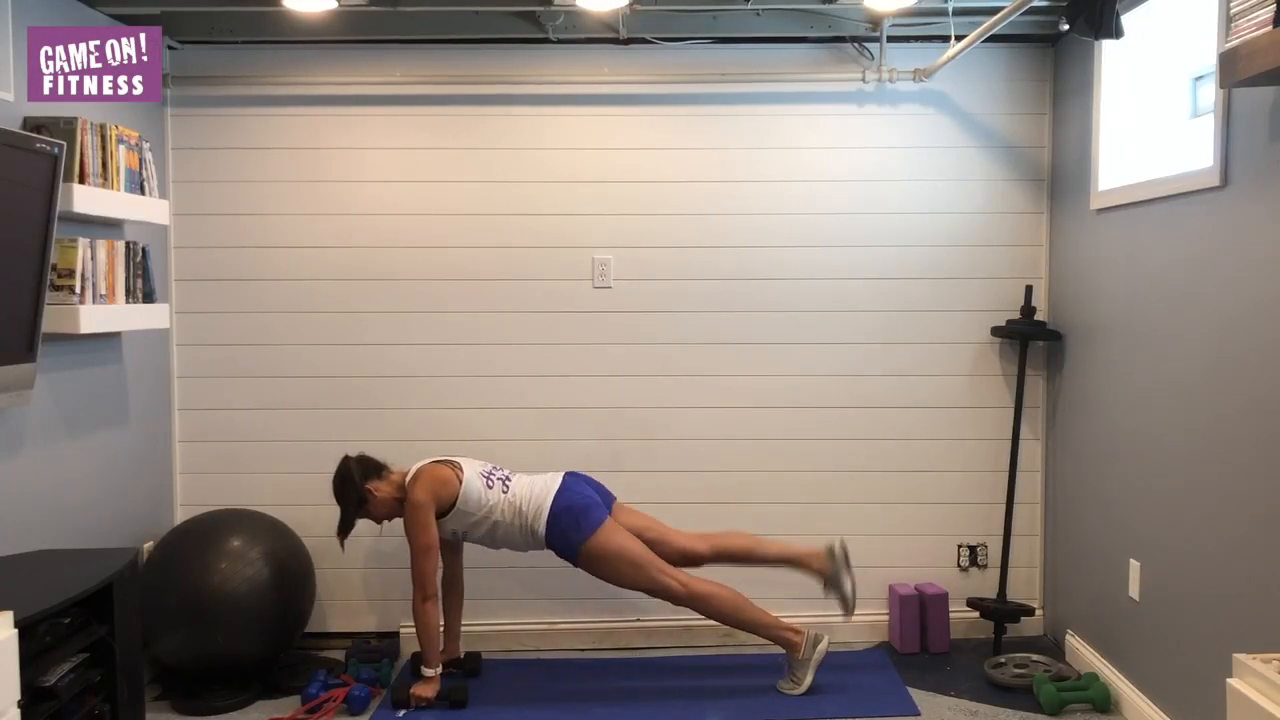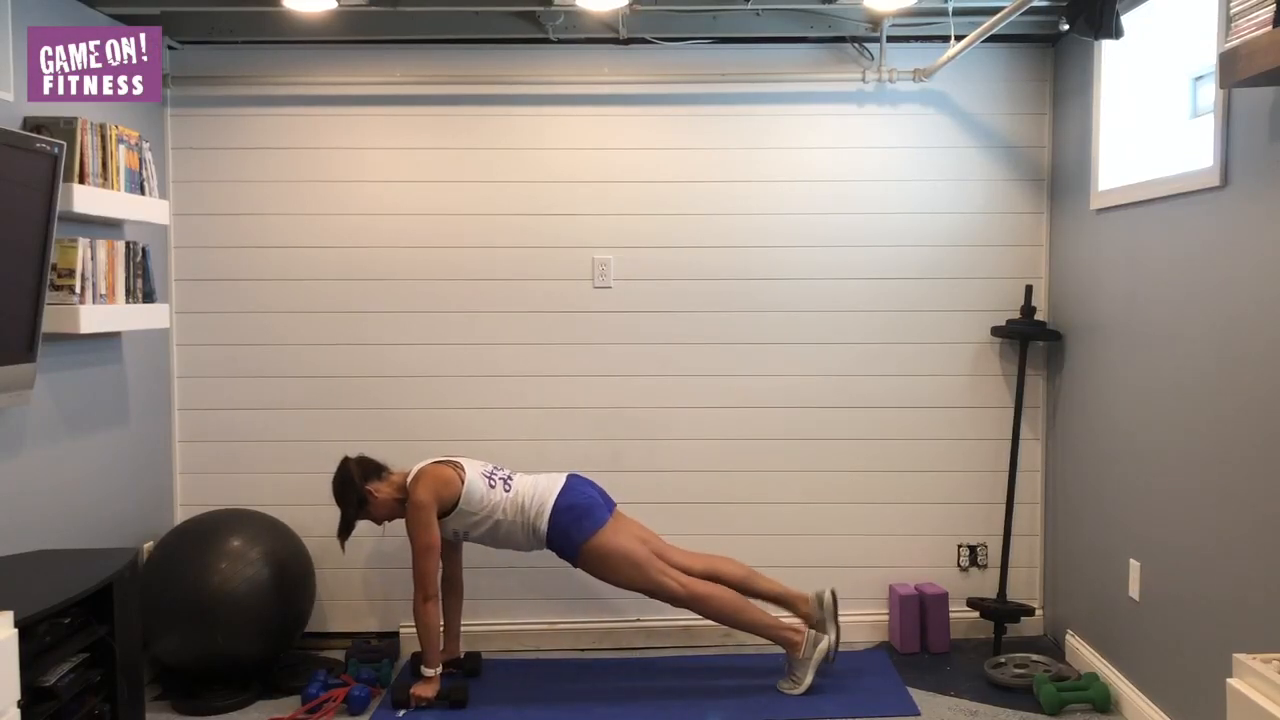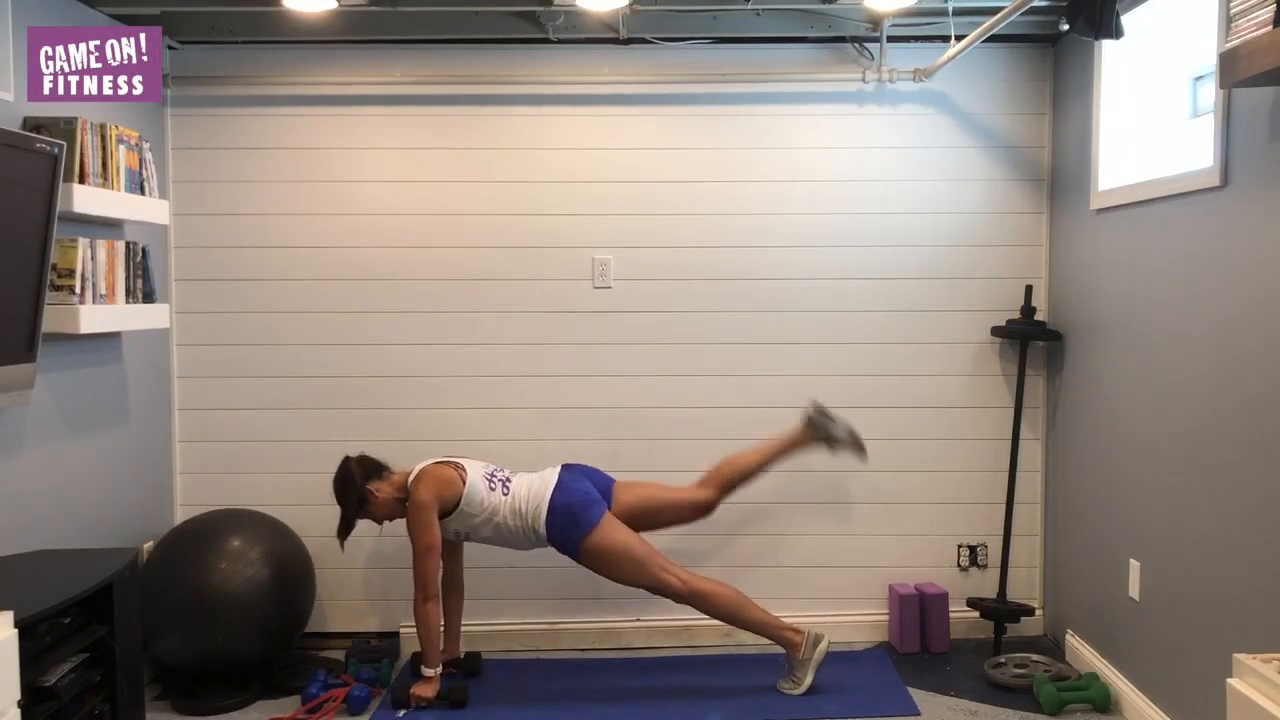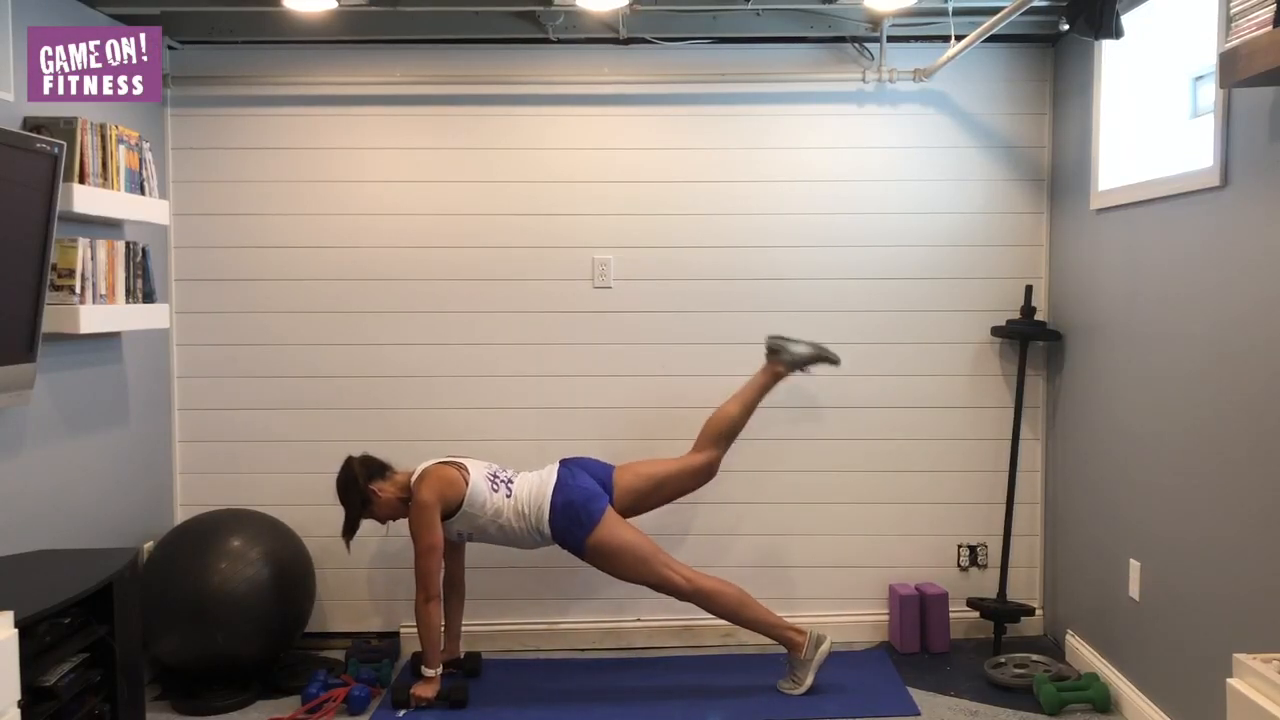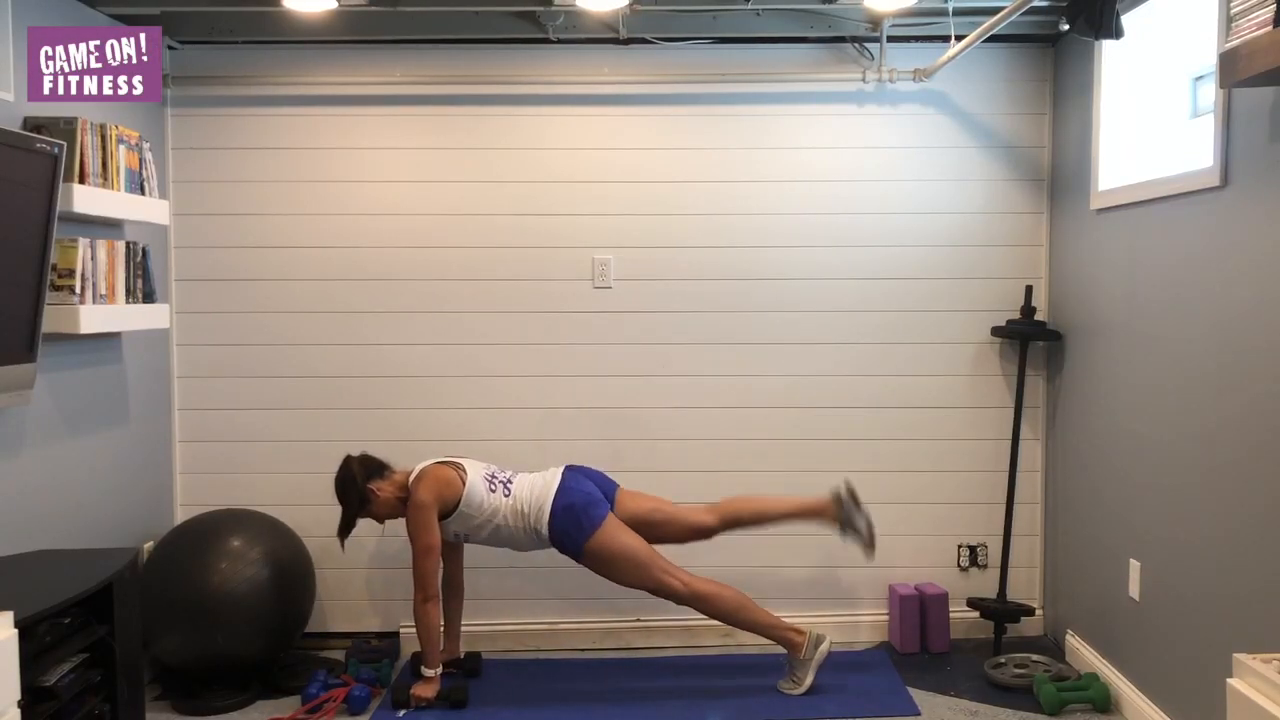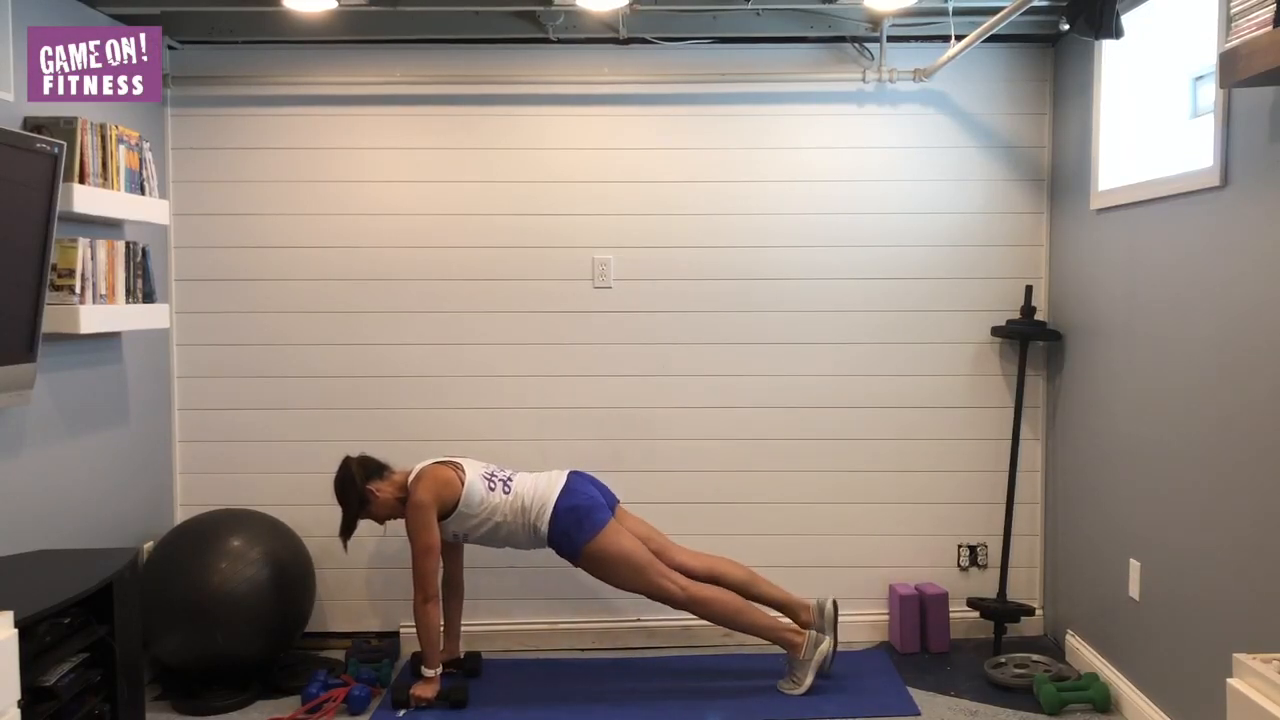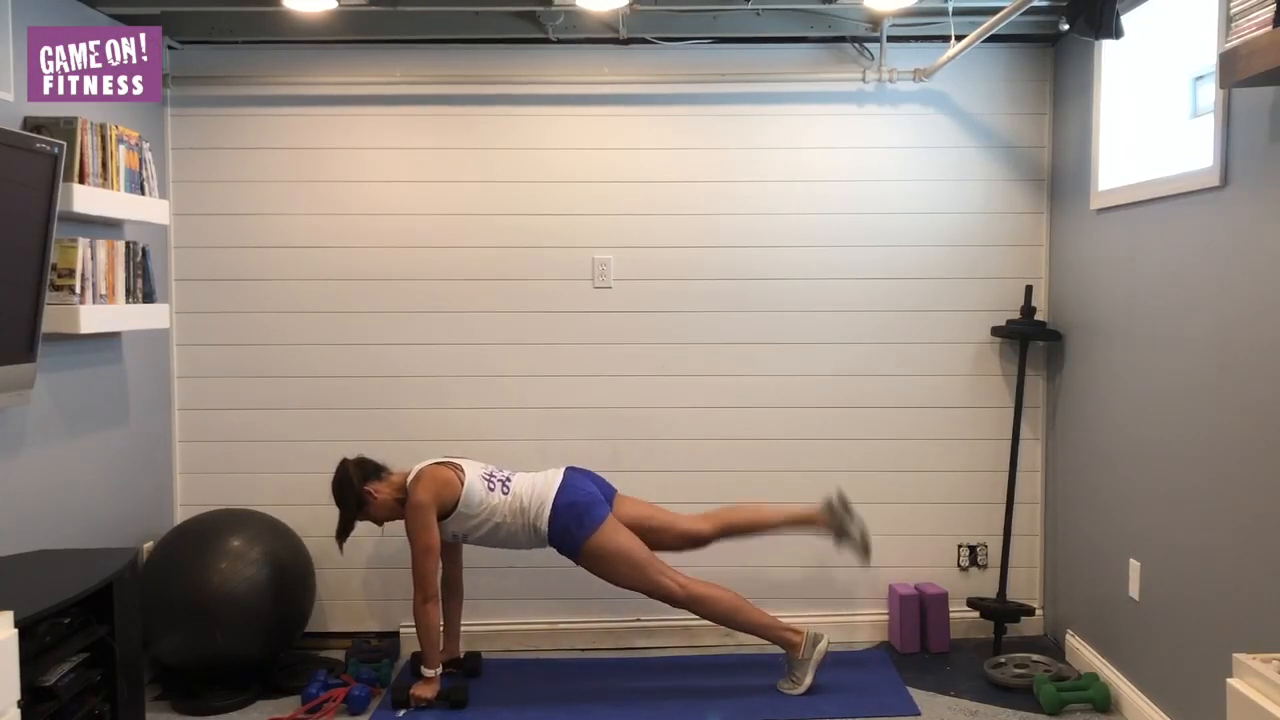
dt=0.3s
person 1, frame 1
left shoulder: (418, 495)
right shoulder: (435, 484)
left elbow: (426, 595)
right elbow: (451, 578)
left wrist: (430, 673)
right wrist: (452, 650)
left hip: (561, 514)
right hip: (567, 493)
left knee: (674, 584)
right knee: (700, 549)
left ankle: (797, 640)
right ankle: (818, 561)
person 1, frame 2
left shoulder: (420, 495)
right shoulder: (435, 485)
left elbow: (426, 595)
right elbow: (450, 579)
left wrist: (430, 673)
right wrist: (450, 649)
left hip: (563, 513)
right hip: (568, 496)
left knee: (675, 584)
right knee: (690, 567)
left ankle: (796, 639)
right ankle: (806, 605)
person 1, frame 3
left shoulder: (420, 496)
right shoulder: (439, 481)
left elbow: (428, 596)
right elbow: (452, 583)
left wrist: (431, 674)
right wrist: (452, 651)
left hip: (564, 512)
right hip: (569, 486)
left knee: (677, 583)
right knee: (705, 494)
left ankle: (796, 641)
right ankle: (807, 432)
person 1, frame 4
left shoulder: (423, 496)
right shoulder: (440, 484)
left elbow: (428, 595)
right elbow: (452, 581)
left wrist: (431, 673)
right wrist: (452, 647)
left hip: (568, 505)
right hip: (571, 480)
left knee: (677, 580)
right knee: (702, 459)
left ankle: (798, 641)
right ankle: (776, 366)
person 1, frame 5
left shoulder: (419, 499)
right shoulder: (437, 483)
left elbow: (428, 596)
right elbow: (453, 582)
left wrist: (431, 673)
right wrist: (452, 650)
left hip: (564, 510)
right hip: (570, 486)
left knee: (676, 583)
right knee: (708, 521)
left ankle: (798, 642)
right ankle: (830, 508)
person 1, frame 6
left shoulder: (419, 497)
right shoulder: (436, 482)
left elbow: (427, 595)
right elbow: (452, 581)
left wrist: (430, 673)
right wrist: (450, 649)
left hip: (564, 514)
right hip: (571, 492)
left knee: (674, 587)
right knee: (688, 564)
left ankle: (797, 641)
right ankle: (805, 611)
person 1, frame 7
left shoulder: (418, 497)
right shoulder: (437, 484)
left elbow: (427, 596)
right elbow: (452, 581)
left wrist: (430, 674)
right wrist: (452, 649)
left hip: (562, 513)
right hip: (570, 489)
left knee: (673, 586)
right knee: (702, 529)
left ankle: (796, 640)
right ankle: (820, 516)
